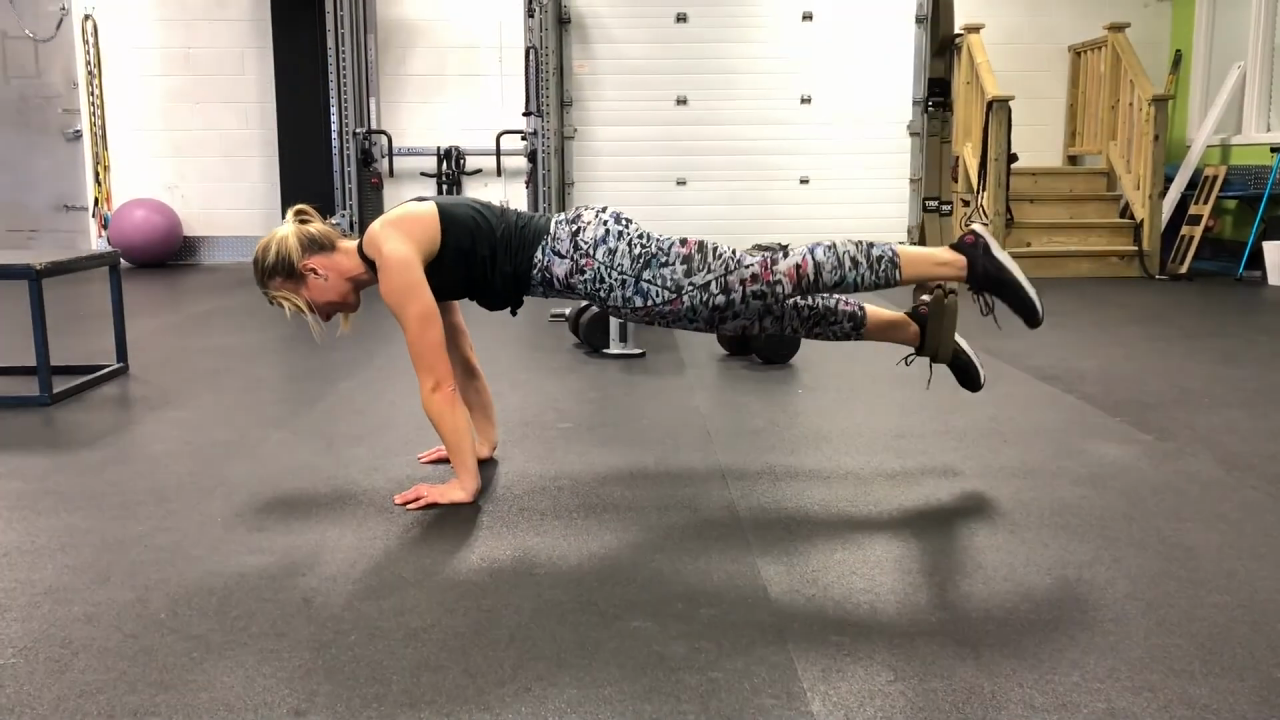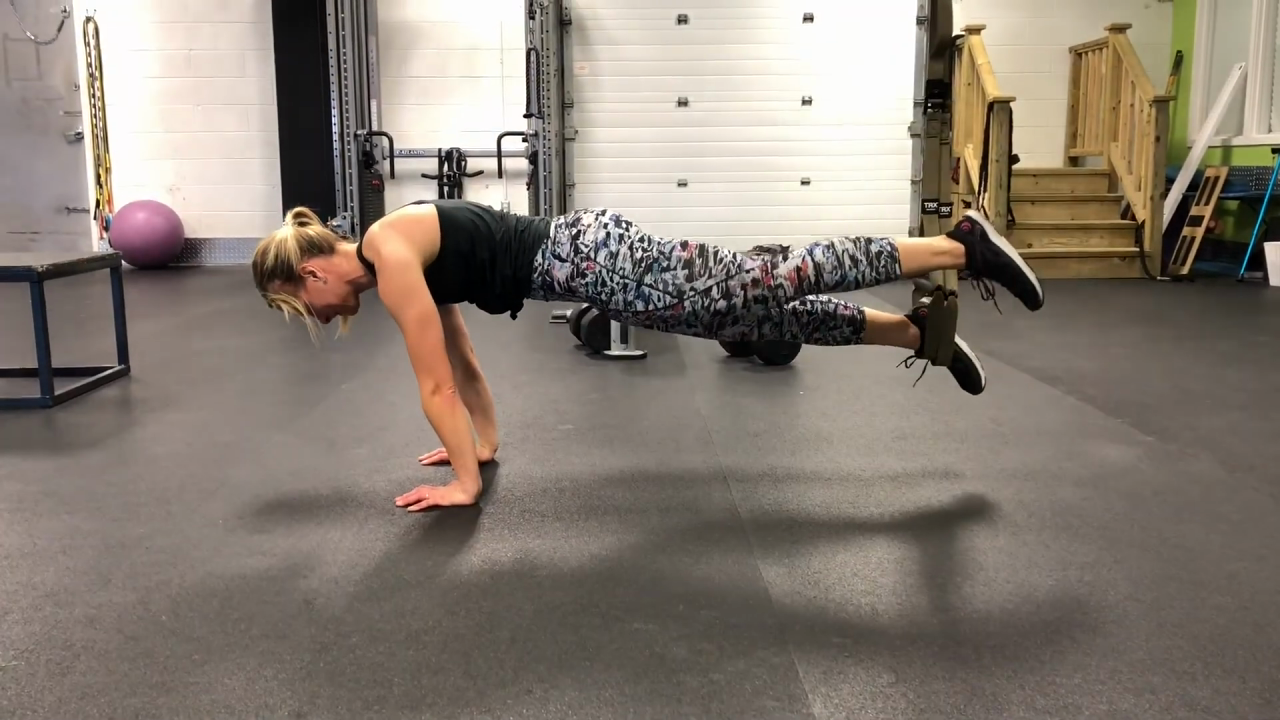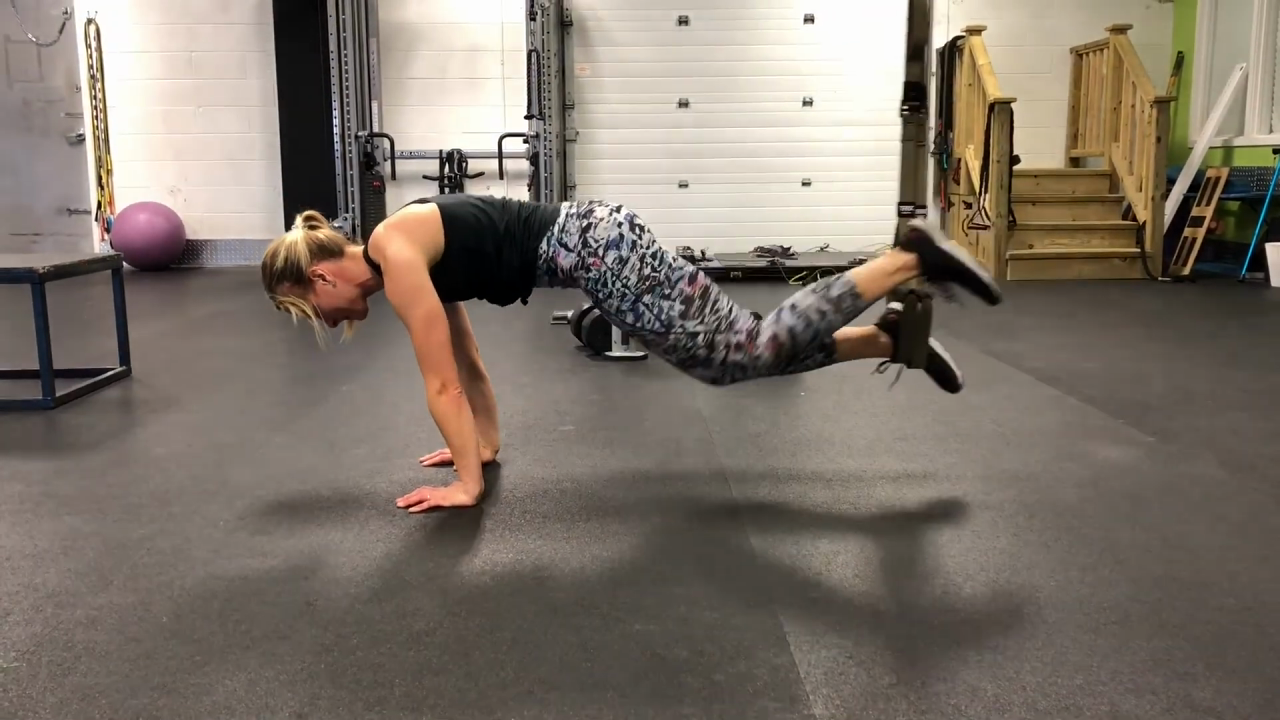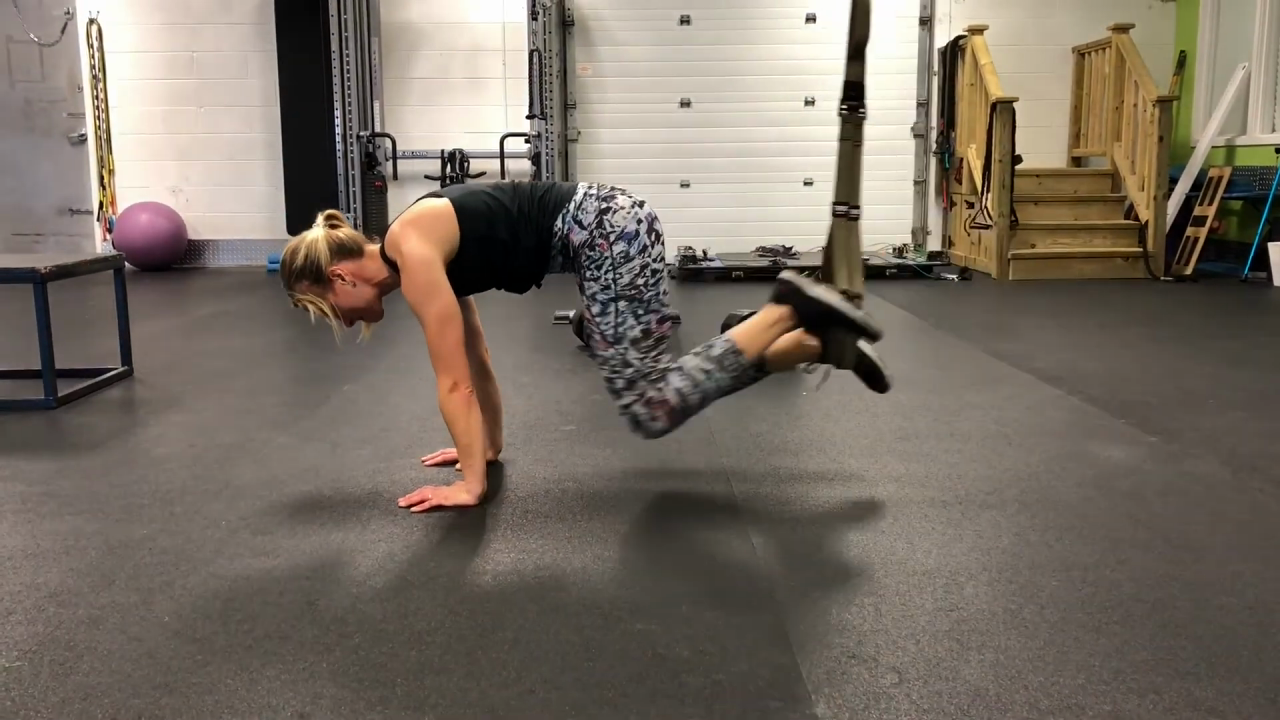
dt=0.3s
person 1, frame 1
left shoulder: (389, 254)
right shoulder: (408, 254)
left elbow: (436, 381)
right elbow: (460, 359)
left wrist: (464, 481)
right wrist: (482, 442)
left hip: (593, 258)
right hip: (586, 254)
left knee: (772, 281)
right knee: (766, 302)
left ankle: (965, 260)
right ankle: (918, 330)
person 1, frame 2
left shoulder: (388, 256)
right shoulder: (409, 260)
left elbow: (436, 384)
right elbow: (461, 360)
left wrist: (464, 482)
right wrist: (484, 443)
left hip: (592, 258)
right hip: (587, 255)
left knee: (777, 285)
right knee: (769, 308)
left ankle: (960, 247)
right ankle: (920, 333)
person 1, frame 3
left shoulder: (394, 254)
right shoulder: (417, 257)
left elbow: (442, 384)
right elbow: (466, 363)
left wrist: (468, 483)
right wrist: (485, 443)
left hip: (594, 248)
right hip: (589, 247)
left knee: (754, 346)
right knee: (748, 349)
left ankle: (912, 258)
right ankle: (890, 338)
person 1, frame 4
left shoulder: (411, 252)
right shoulder: (425, 252)
left elbow: (454, 380)
right elbow: (473, 359)
left wrist: (471, 483)
right wrist: (488, 443)
left hip: (606, 229)
right hip: (609, 230)
left knee: (651, 410)
right knee: (656, 391)
left ankle: (788, 314)
right ankle: (813, 340)
